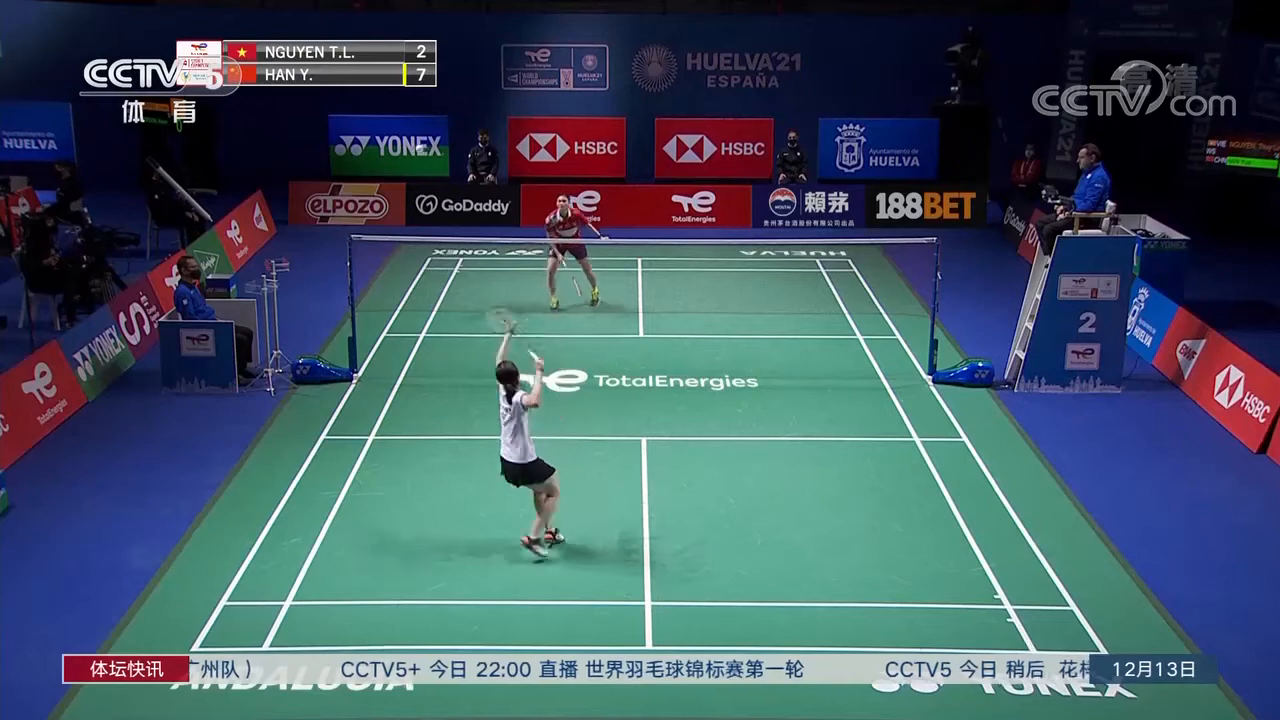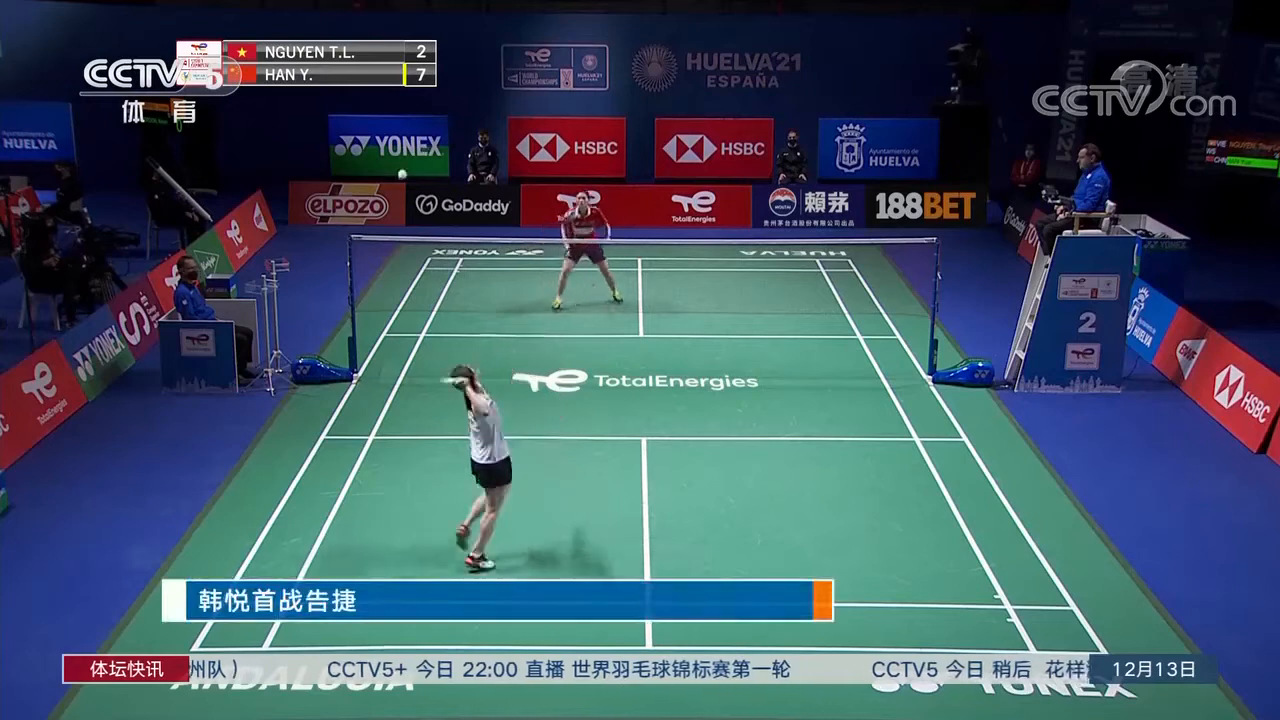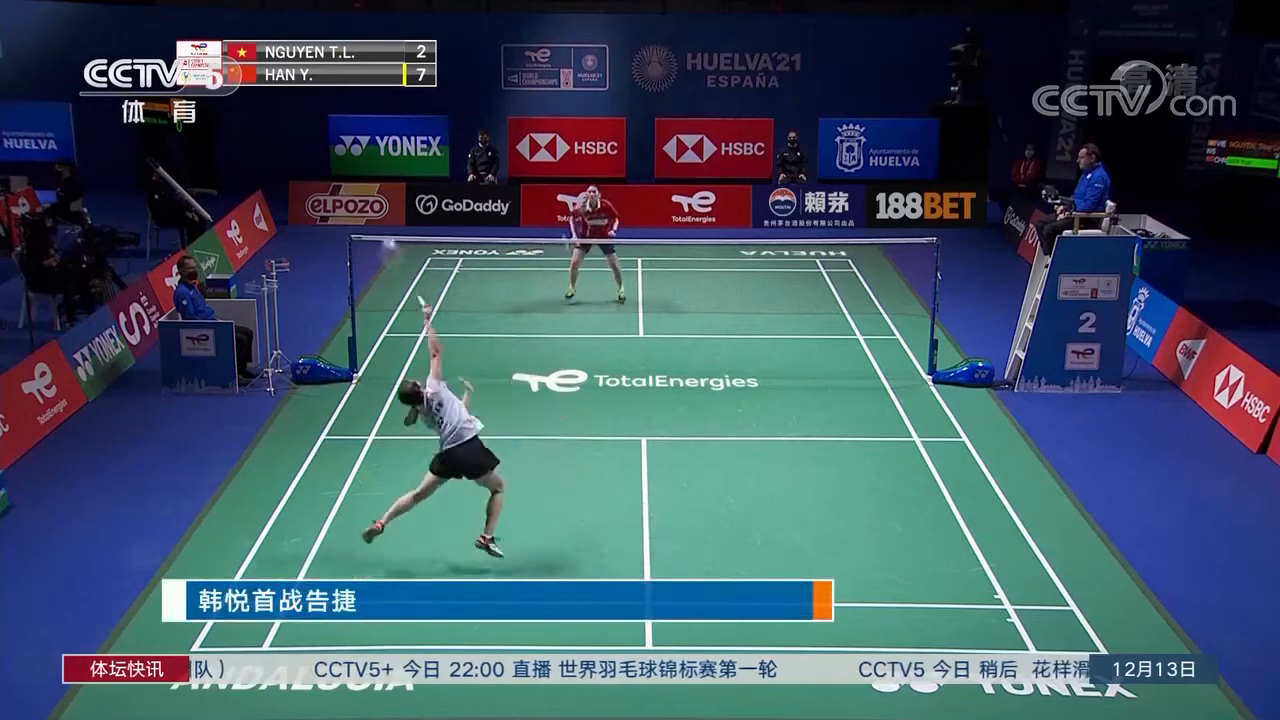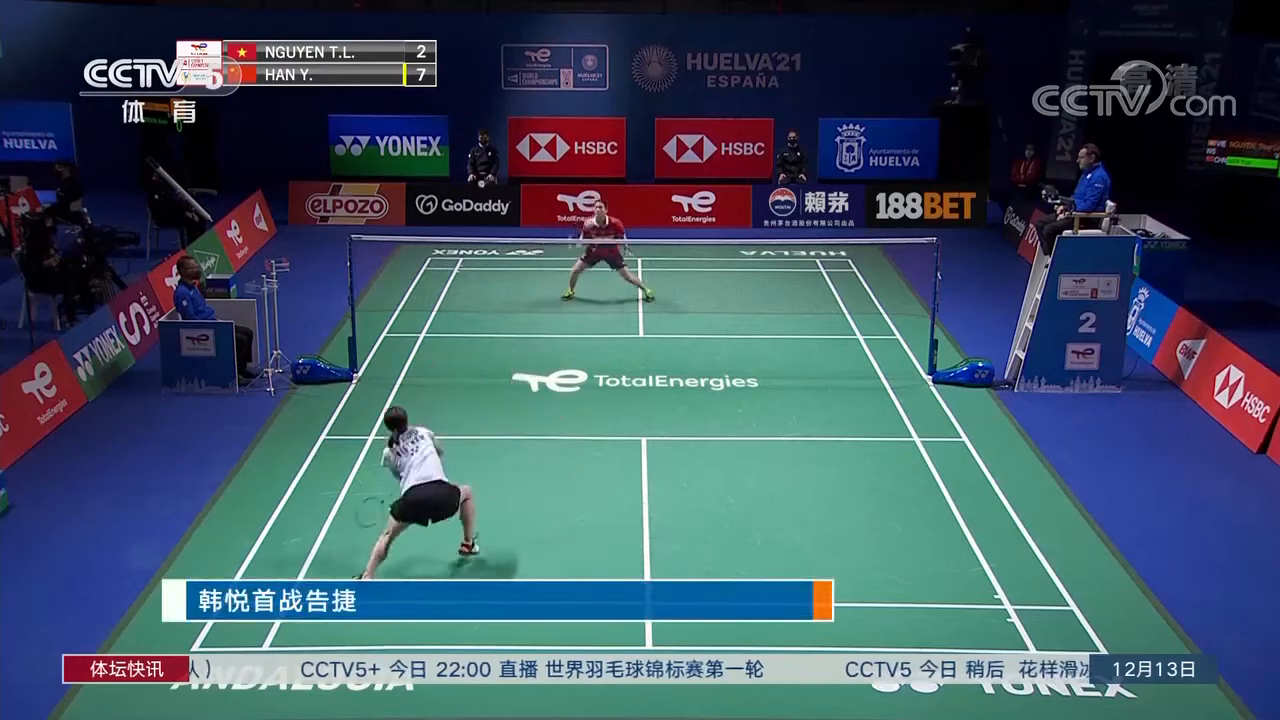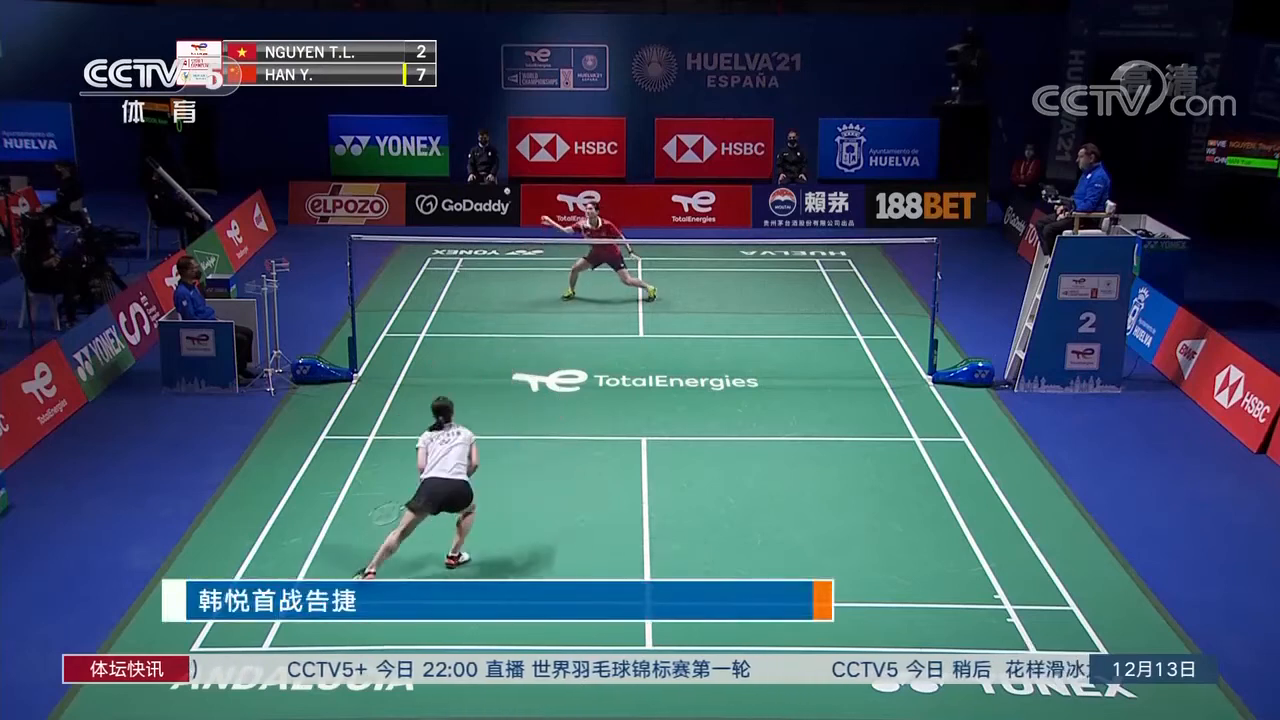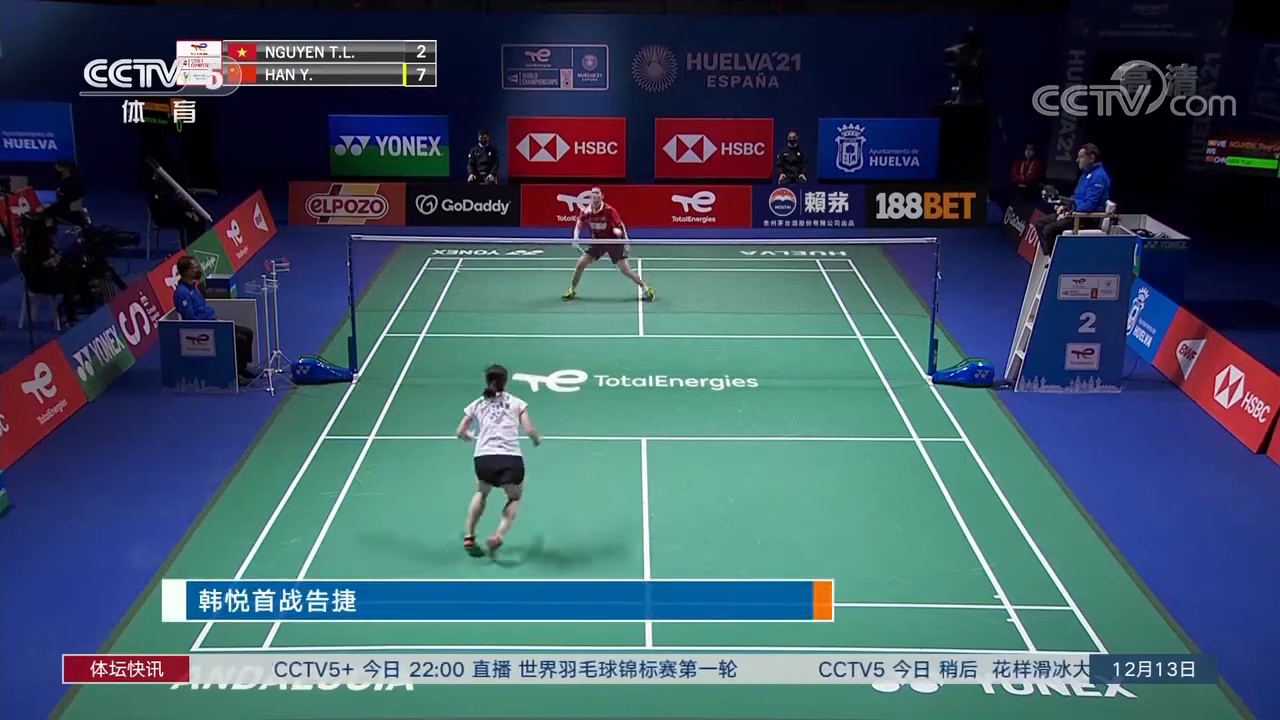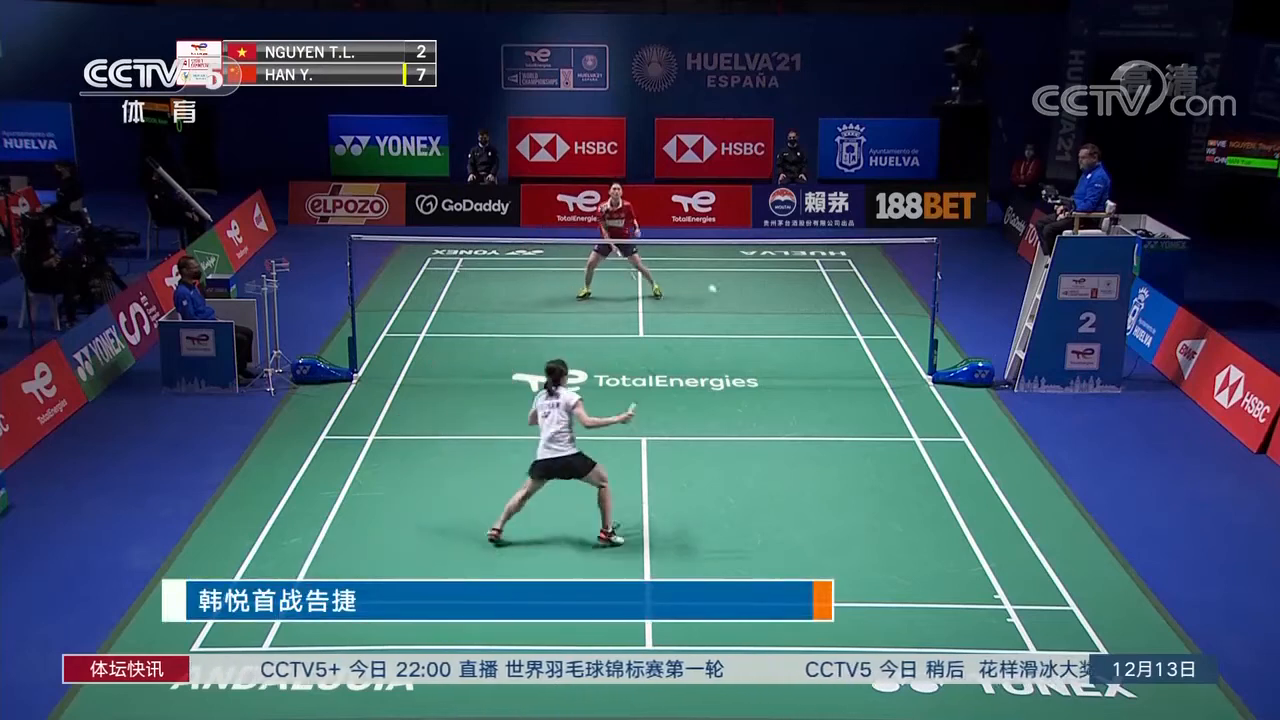
dt=0.2s
person 1, frame 1
left shoulder: (503, 391)
right shoulder: (518, 398)
left elbow: (500, 366)
right elbow: (534, 401)
left wrist: (507, 335)
right wrist: (538, 373)
left hip: (507, 460)
right hip: (523, 463)
left knee: (539, 489)
right knee: (553, 493)
left ankle: (549, 532)
right ankle: (534, 538)
person 1, frame 2
left shoulder: (474, 402)
right shoulder: (483, 405)
right elbow: (482, 407)
right wrist: (471, 387)
left hip: (480, 460)
right hip: (494, 463)
left knee: (489, 497)
right knee: (492, 510)
left ankle: (466, 526)
right ankle: (475, 557)
person 1, frame 3
left shoulder: (423, 414)
right shoulder: (433, 391)
right elbow: (436, 353)
left wrist: (465, 397)
right wrist: (428, 323)
left hip: (447, 457)
right hip: (470, 451)
left knee: (419, 495)
right knee: (498, 489)
left ankle: (380, 525)
right ankle: (487, 538)
person 1, frame 4
left shoulder: (388, 452)
right shoulder: (422, 432)
right elbow: (439, 452)
left hip: (412, 497)
right hip: (439, 490)
left knee: (388, 536)
right knee: (467, 493)
left ankle: (367, 578)
right ankle: (468, 544)
person 1, frame 5
left shoulder: (428, 436)
right shoulder: (466, 433)
left elbow: (421, 467)
right elbow: (474, 464)
left hip: (431, 485)
right hip: (459, 486)
left knee: (401, 531)
right knee: (469, 509)
left ankle: (370, 571)
right ankle: (454, 555)
person 1, frame 6
left shoulder: (476, 404)
right shoulder: (517, 403)
left elbow: (460, 433)
right elbow: (530, 431)
right wrist: (537, 440)
left hip: (483, 459)
right hip: (510, 459)
left knee: (482, 493)
right knee: (515, 498)
left ankle: (469, 538)
right ankle: (499, 535)
person 1, frame 7
left shoulder: (540, 396)
right shoulder: (570, 396)
left elbow: (531, 420)
right elbow: (587, 423)
right wrist: (619, 419)
left hip: (544, 459)
right hip: (568, 457)
left knee: (525, 492)
right knee: (603, 482)
left ankle: (497, 529)
right ankle: (607, 532)
